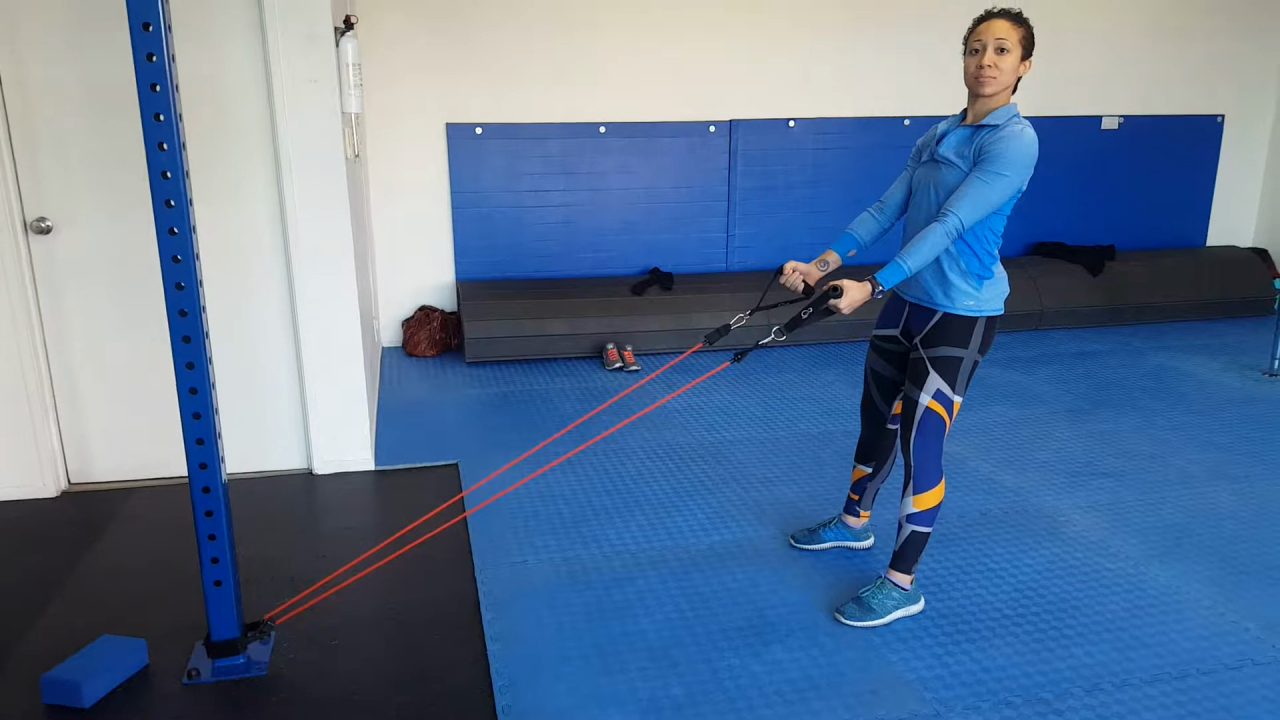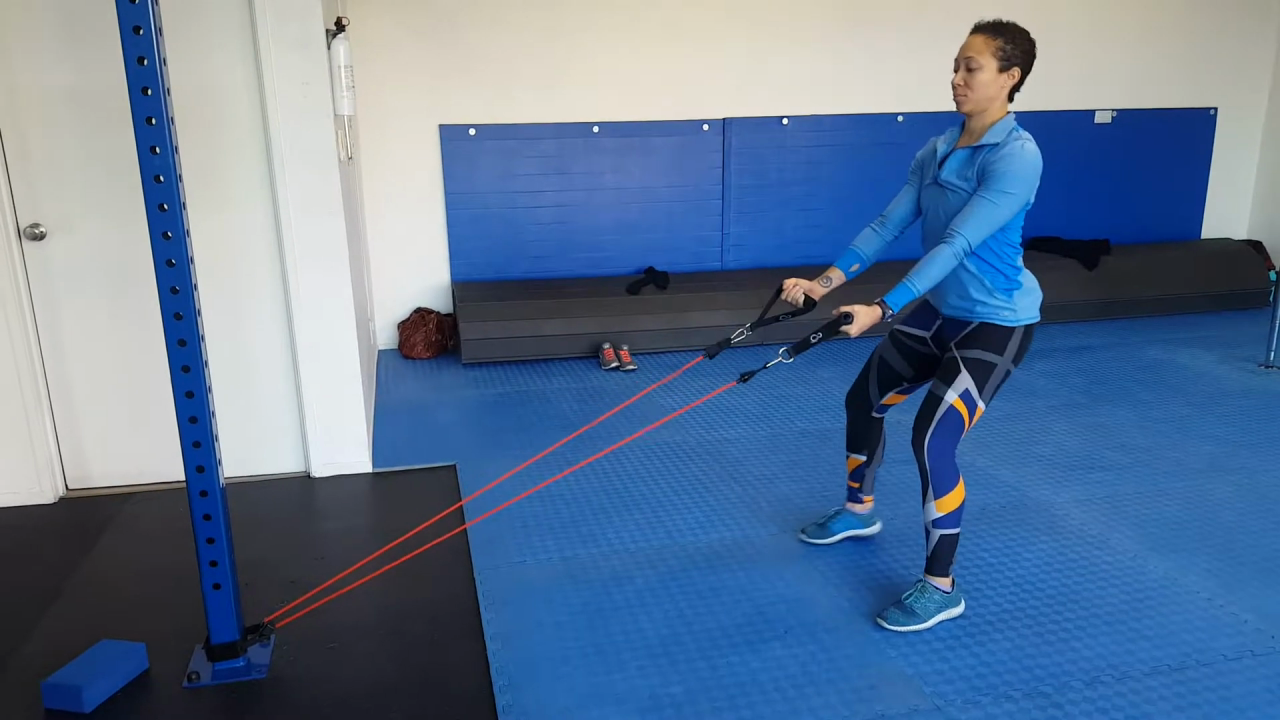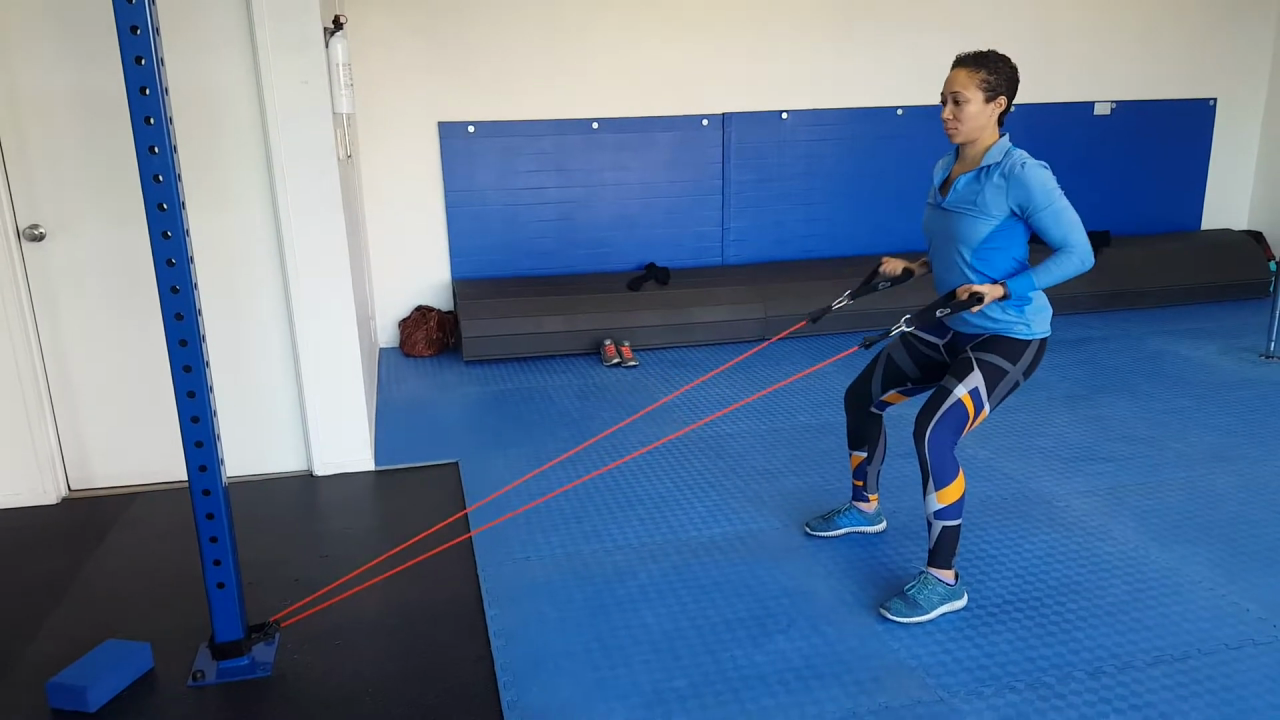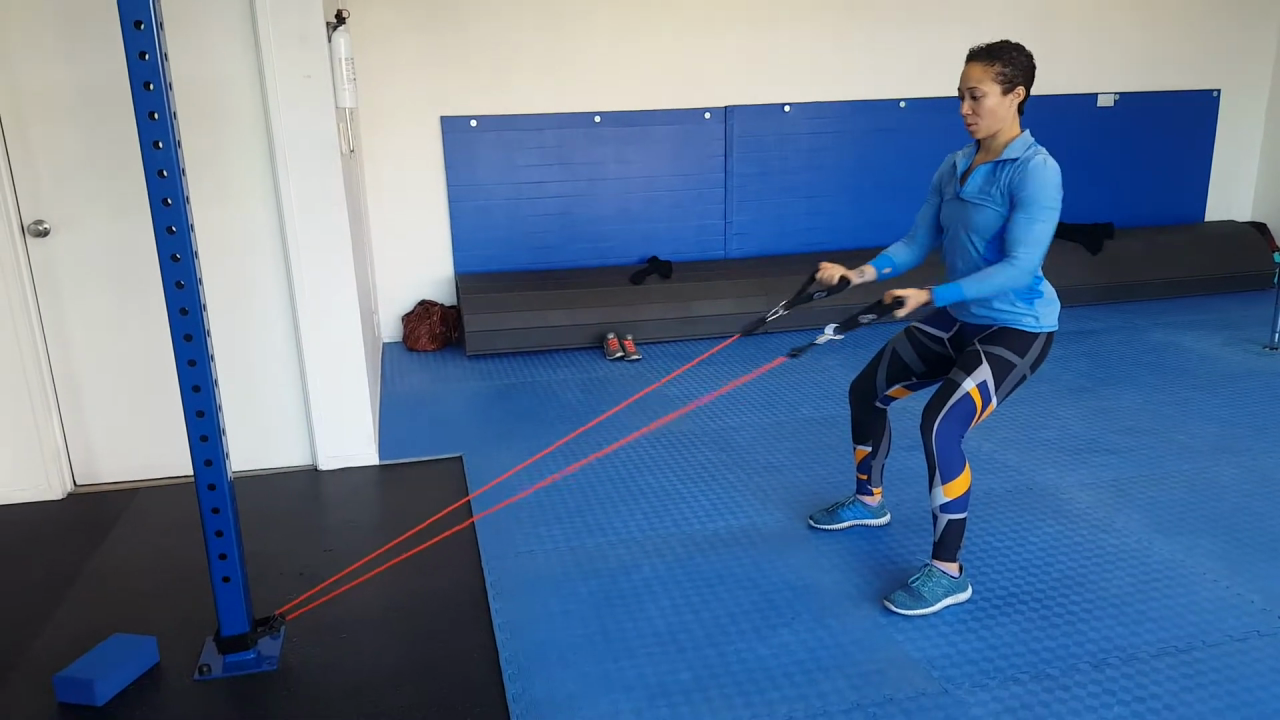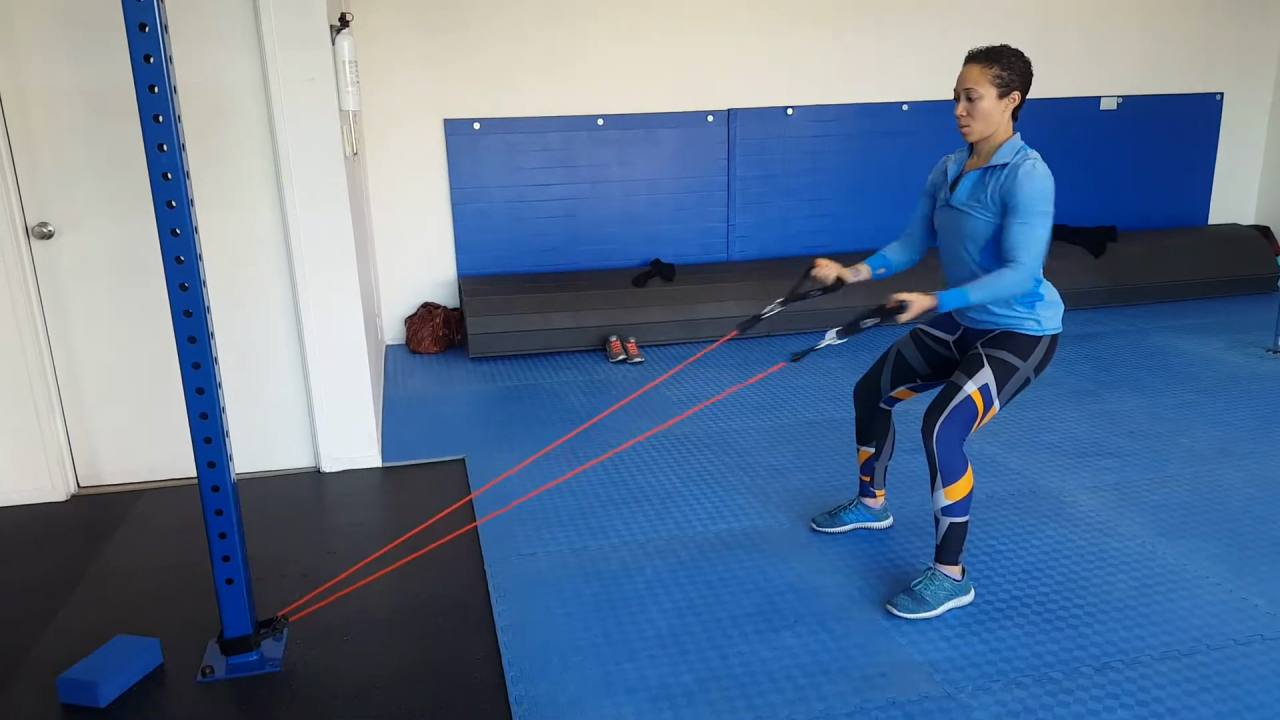
dt=1s
person 1, frame 1
left shoulder: (1014, 141)
right shoulder: (937, 136)
left elbow: (949, 225)
right elbow: (886, 210)
left wrist: (870, 286)
right wrist: (822, 263)
left hip: (960, 313)
right hip: (907, 301)
left knee: (920, 437)
right knee: (877, 416)
left ankle: (902, 583)
right ankle: (853, 522)
person 1, frame 2
left shoulder: (1017, 157)
right shoulder: (936, 150)
left elbow: (957, 245)
right elbow: (889, 224)
left wrist: (881, 309)
right wrist: (825, 281)
left hip: (995, 322)
right hip: (939, 310)
left knee: (933, 437)
right knee: (864, 398)
left ankle: (941, 586)
right ankle: (859, 509)
person 1, frame 3
left shoulder: (1023, 176)
right shoulder: (944, 172)
left elbow: (1078, 256)
left wrist: (1001, 290)
right wrist: (912, 267)
left hip: (1009, 335)
right hip: (953, 326)
left knee: (932, 430)
right knee: (861, 396)
left ankle: (943, 579)
right ankle: (864, 507)
person 1, frame 4
left shoulder: (1036, 171)
right shoulder: (954, 167)
left elbow: (1020, 269)
right elbow: (917, 243)
left wrist: (927, 295)
right wrist: (857, 273)
left hip: (1017, 327)
right hip: (958, 319)
left knee: (940, 425)
right knee: (866, 390)
left ankle: (948, 572)
right ankle: (868, 500)
person 1, frame 5
left shoulder: (1028, 176)
right shoulder: (948, 170)
left elbow: (1020, 276)
right elbow: (911, 245)
left wrist: (934, 300)
right wrist: (852, 272)
left hip: (1019, 331)
right hip: (963, 323)
left knee: (941, 428)
right knee: (871, 392)
left ankle: (951, 575)
right ankle: (871, 503)
